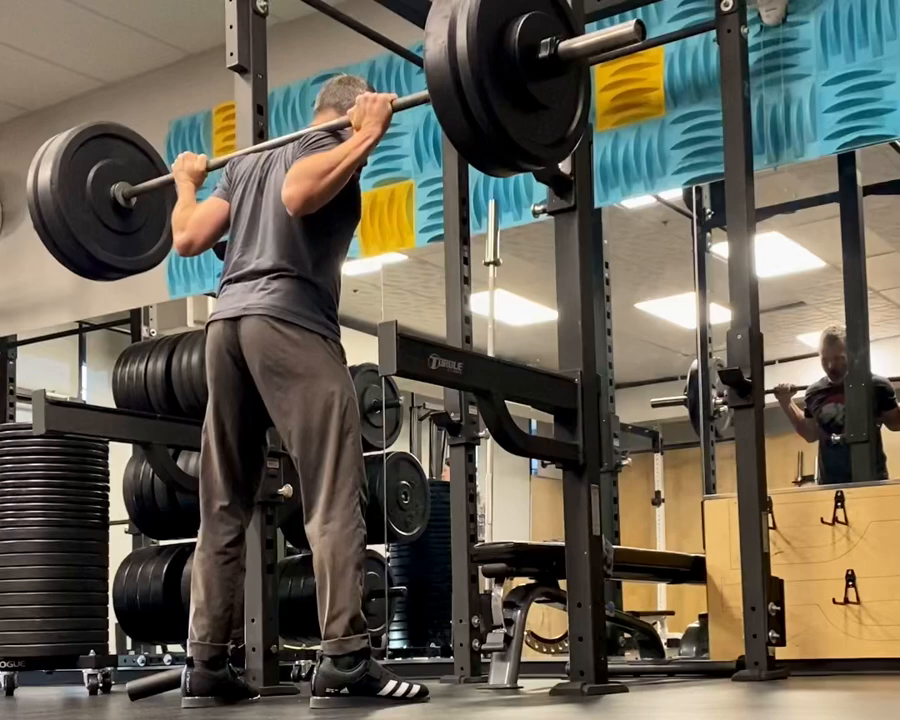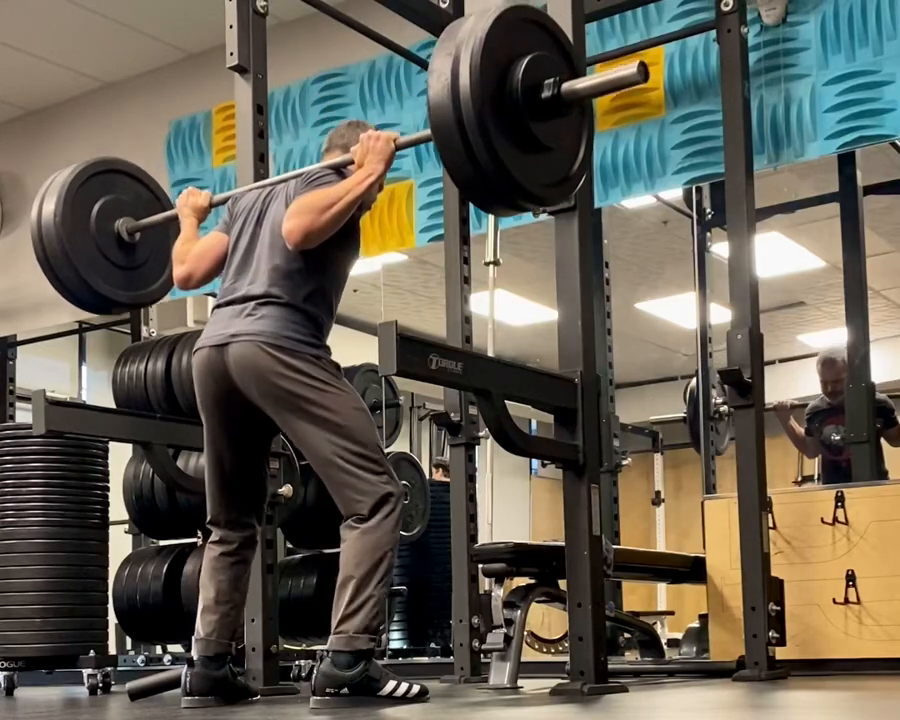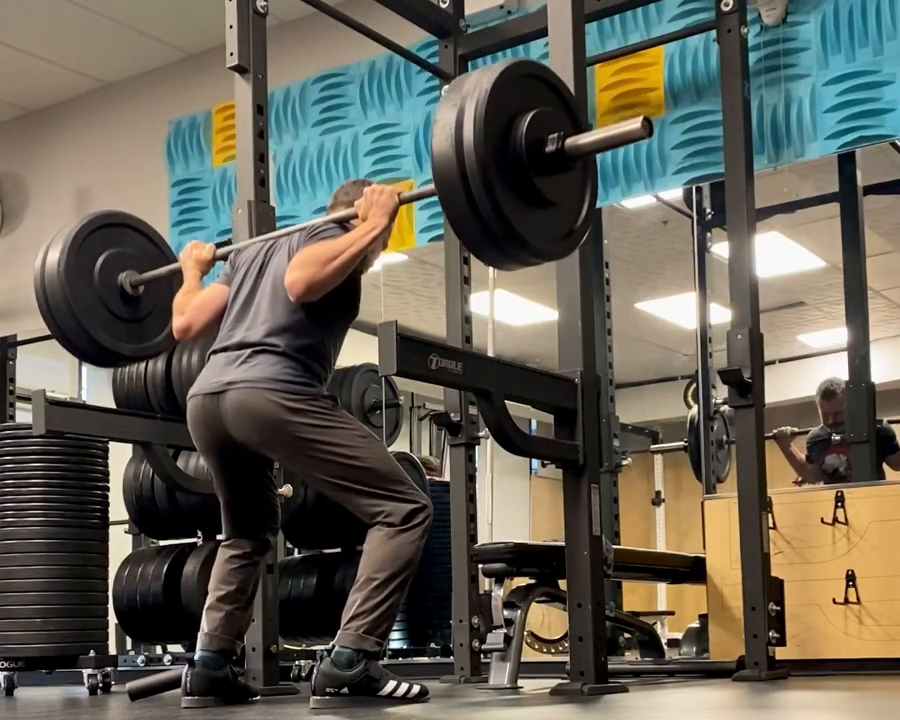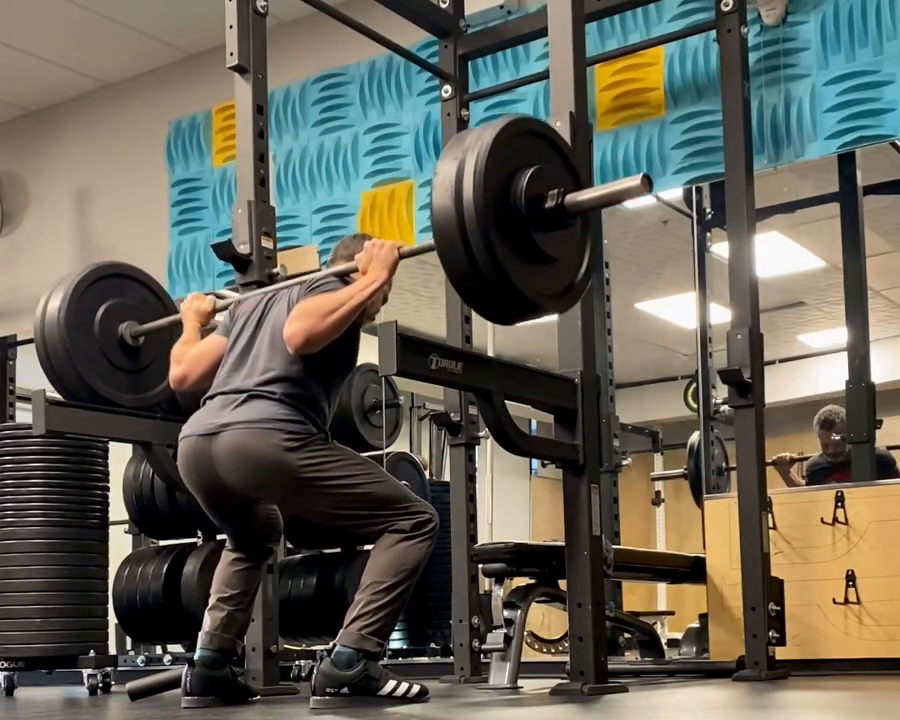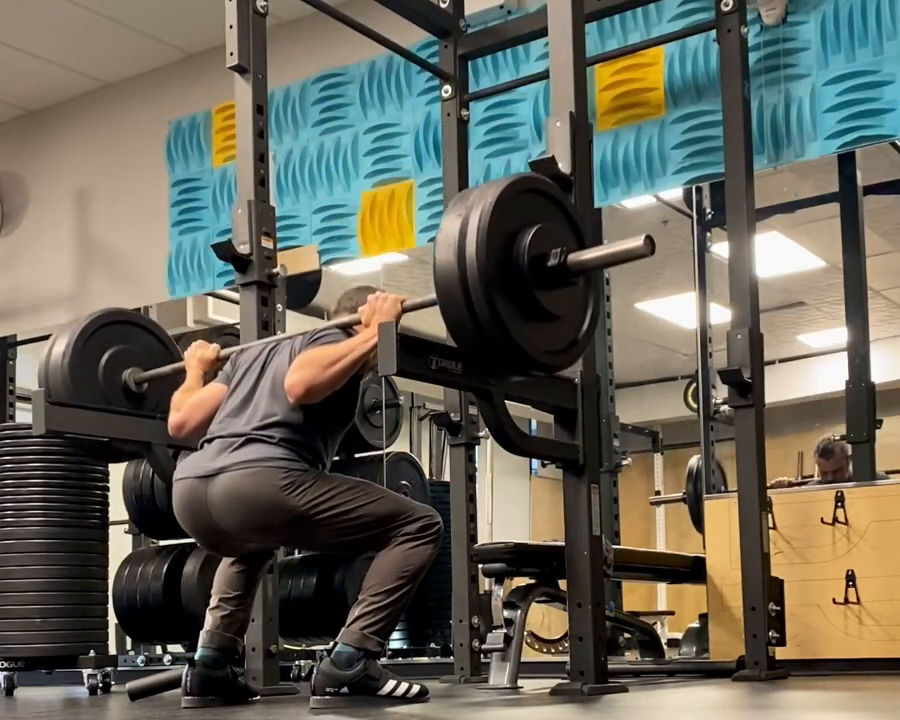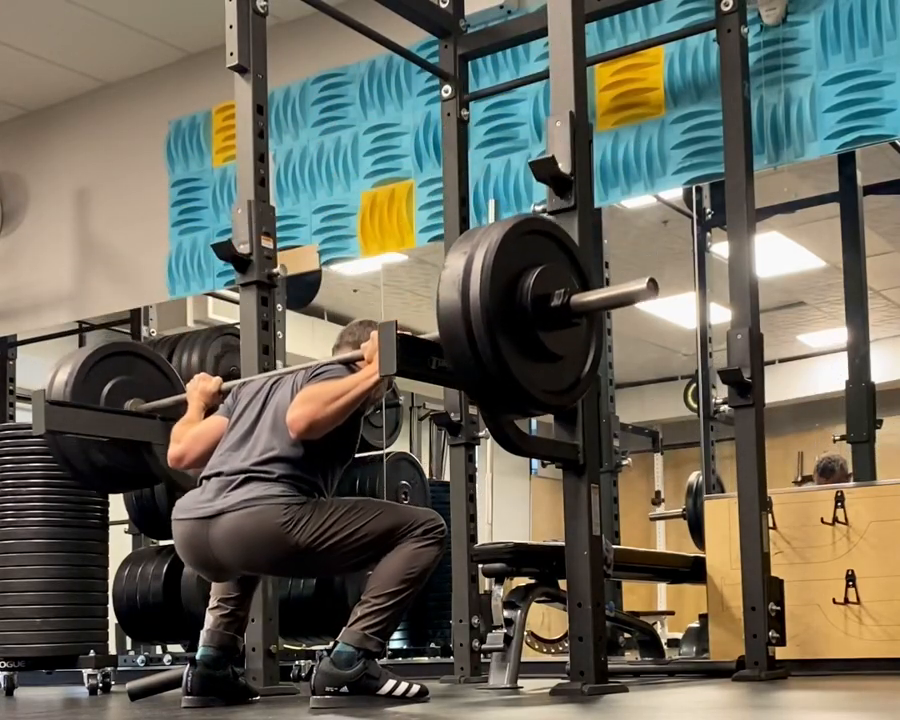
dt=0.4s
person 1, frame 1
left shoulder: (247, 163)
right shoulder: (332, 145)
left elbow: (188, 238)
right elbow: (299, 194)
left wrist: (187, 185)
right wrist: (370, 134)
left hip: (226, 324)
right hip: (286, 323)
left knee: (224, 507)
right knee: (334, 496)
left ankle: (206, 664)
right ankle: (345, 662)
person 1, frame 2
left shoulder: (252, 197)
right shoulder: (335, 181)
left elbow: (186, 272)
right elbow: (298, 229)
left wrist: (189, 220)
right wrist: (372, 171)
left hip: (213, 351)
right hip: (275, 347)
left knee: (233, 520)
right knee: (374, 495)
left ankle: (209, 664)
right ankle: (347, 663)
person 1, frame 3
left shoulder: (254, 250)
right shoulder: (339, 236)
left elbow: (186, 324)
right elbow: (301, 281)
left wrist: (193, 270)
right wrist: (376, 224)
left hip: (206, 400)
right hip: (271, 394)
left knee: (249, 531)
right knee: (403, 509)
left ankle: (209, 665)
right ankle: (348, 664)
person 1, frame 4
left shoulder: (254, 302)
right shoulder: (337, 290)
left elbow: (182, 375)
right elbow: (299, 334)
left wrist: (192, 323)
right wrist: (375, 278)
left hip: (195, 446)
right hip: (262, 439)
left knee: (253, 539)
right knee: (412, 520)
left ankle: (210, 666)
right ankle: (348, 665)
person 1, frame 5
left shoulder: (255, 351)
right shoulder: (338, 341)
left elbow: (180, 421)
right elbow: (300, 384)
left wrist: (196, 371)
right wrist: (377, 335)
left hip: (189, 492)
right hip: (257, 483)
left knee: (249, 544)
right knee: (418, 526)
left ankle: (211, 667)
right ankle: (348, 667)
person 1, frame 6
left shoulder: (255, 385)
right shoulder: (339, 374)
left elbow: (181, 454)
right elbow: (302, 419)
left wrist: (197, 403)
right wrist: (379, 369)
left hip: (190, 533)
right hip: (258, 521)
right knee: (424, 530)
left ankle: (211, 667)
right ankle: (347, 667)
